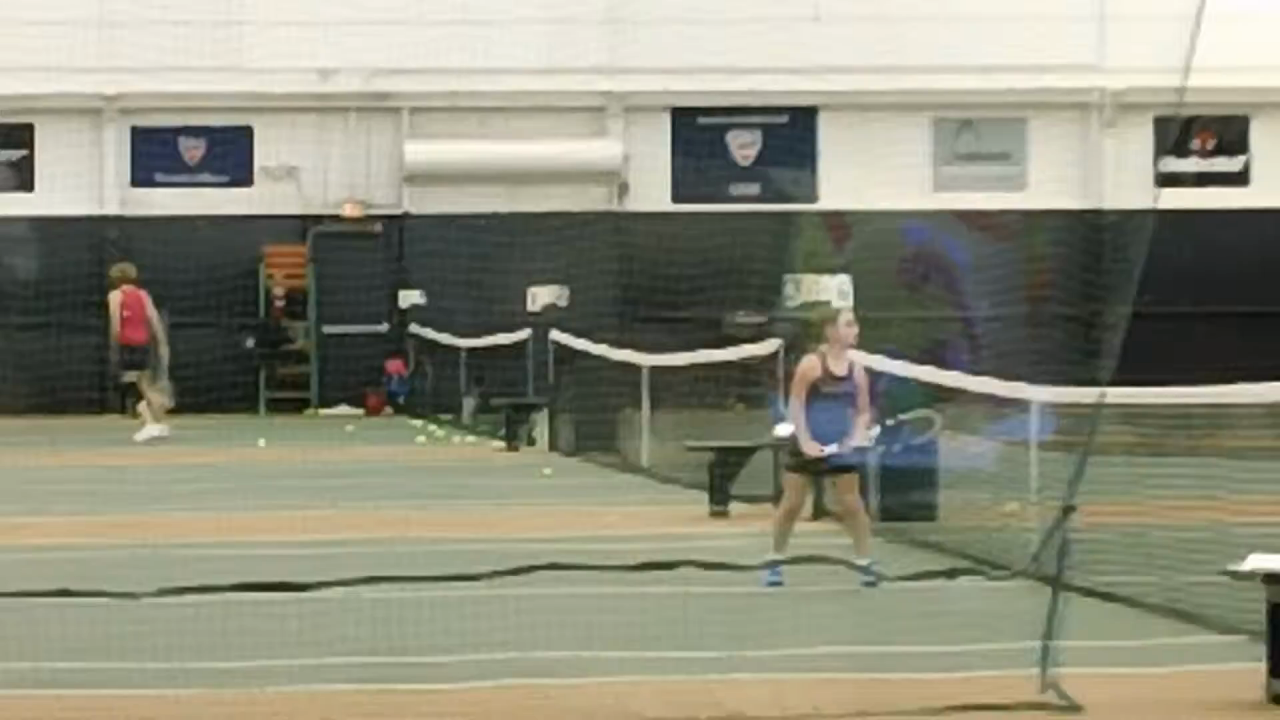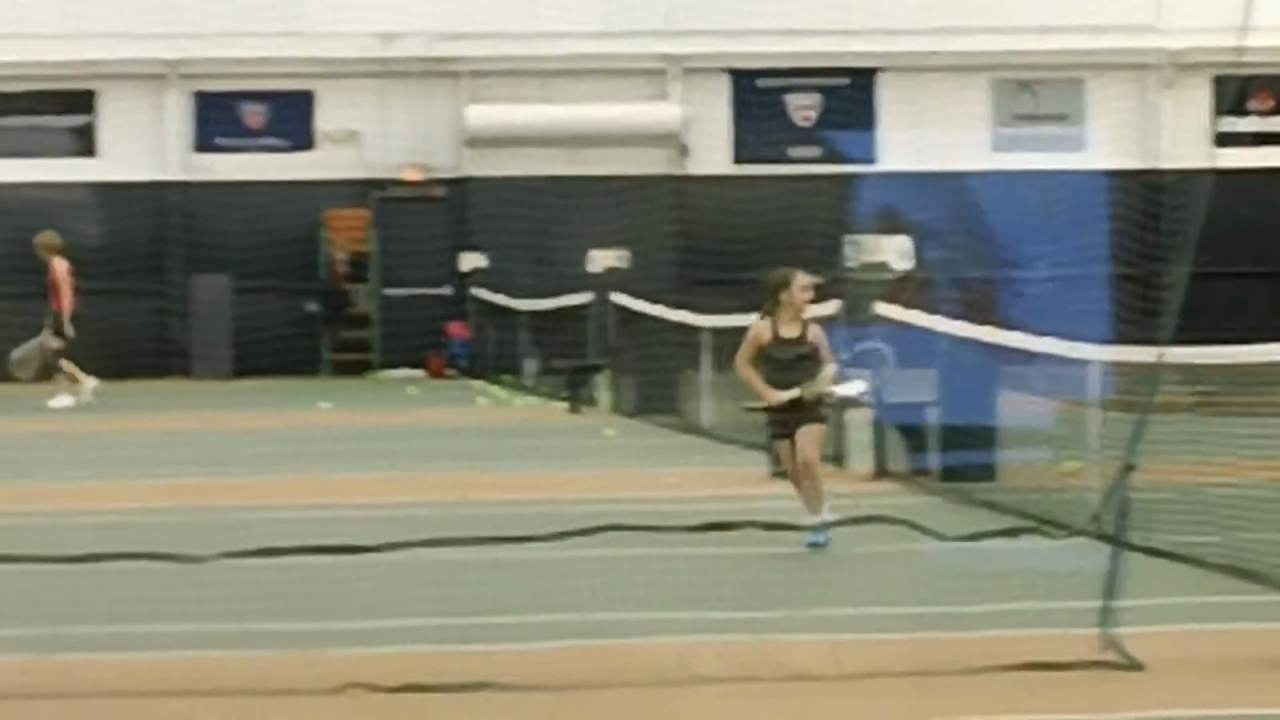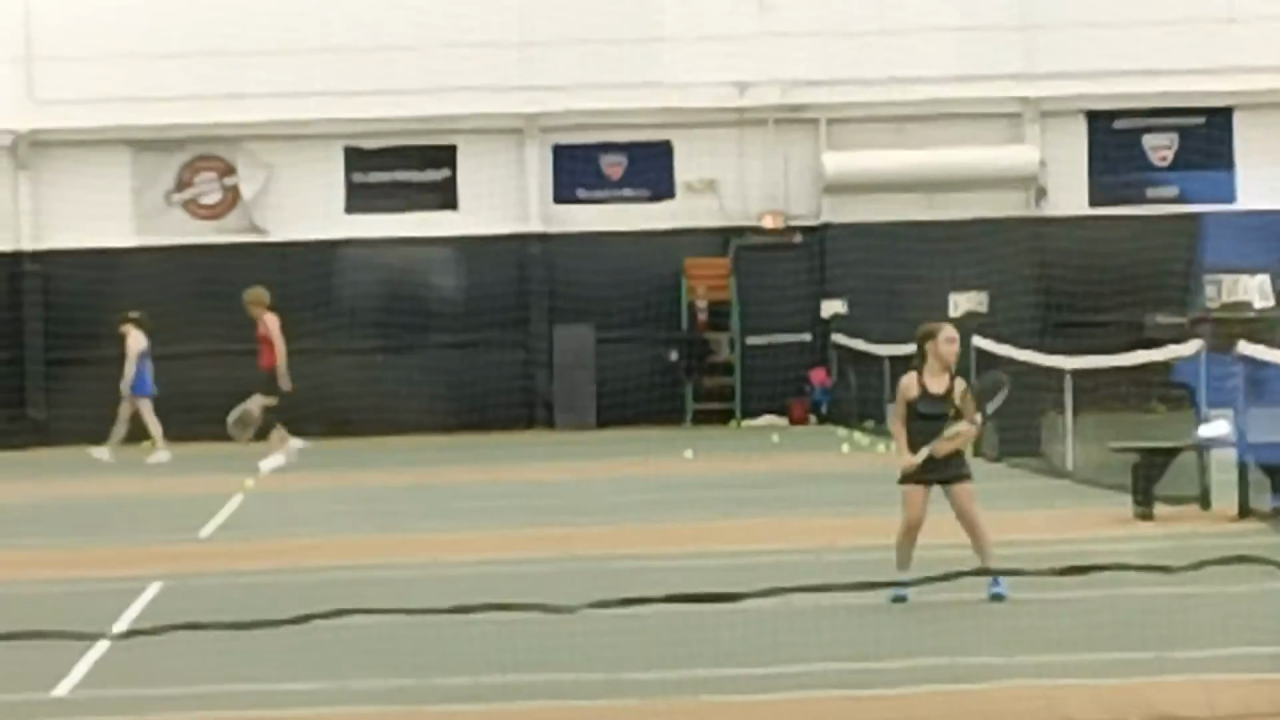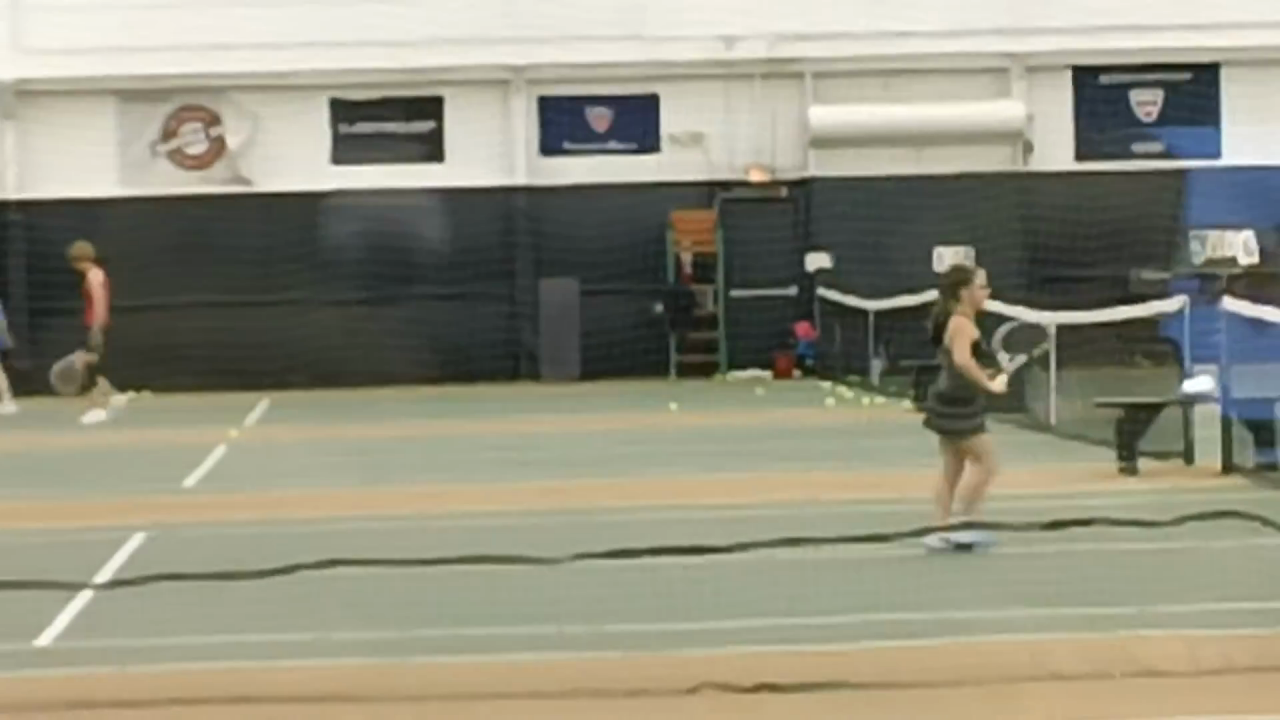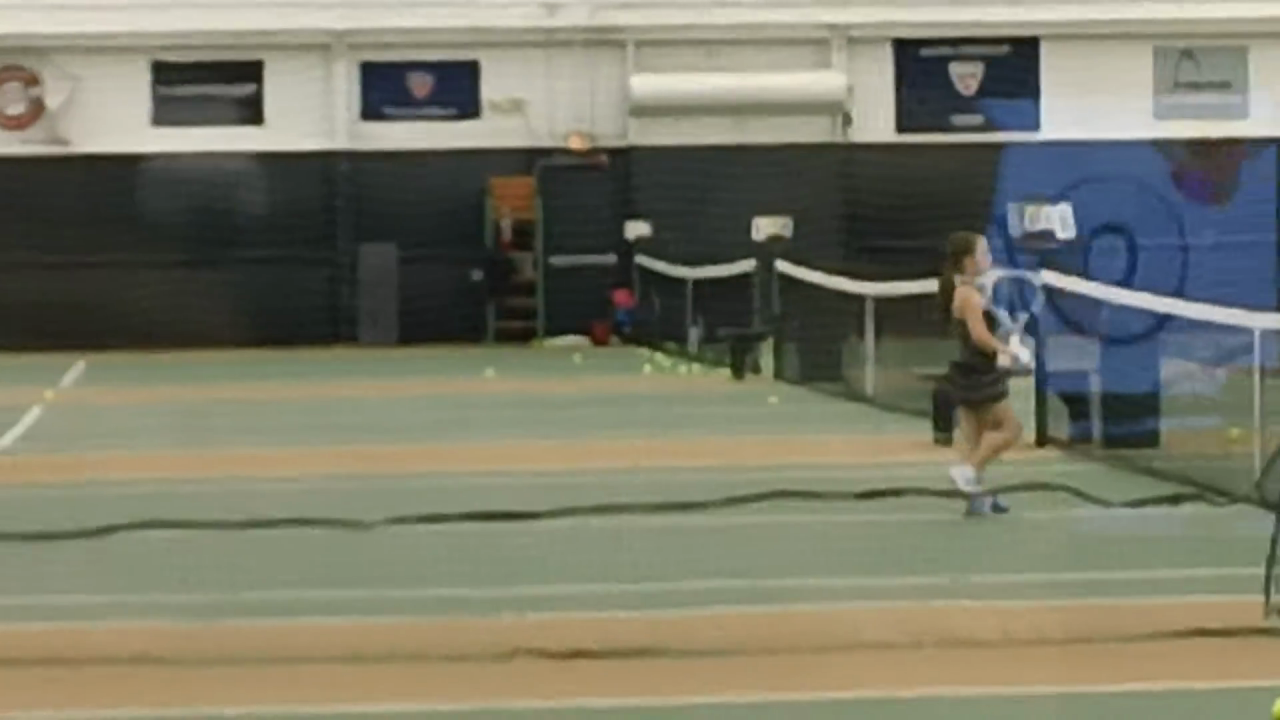
dt=1s
person 1, frame 1
left shoulder: (857, 371)
right shoulder: (811, 364)
left elbow: (863, 411)
right elbow: (795, 405)
left wrist: (857, 436)
right wrist: (805, 441)
left hip: (842, 447)
right hip: (809, 446)
left knee: (852, 505)
right knee: (791, 505)
left ankle: (865, 562)
right ankle: (775, 561)
person 1, frame 2
left shoulder: (813, 332)
right shoulder: (761, 330)
left elbow: (830, 365)
right elbow: (742, 364)
left wrist: (822, 382)
right wrist: (767, 392)
left hip: (809, 406)
right hip: (780, 410)
left knee: (808, 460)
right knee: (793, 468)
left ankle: (820, 519)
right ankle: (819, 518)
person 1, frame 3
left shoulder: (959, 386)
right shoulder: (909, 383)
left elbow: (972, 428)
right elbow: (896, 420)
left wrist: (951, 445)
right wrist: (905, 453)
left hip: (951, 461)
right hip: (918, 463)
left knee: (971, 520)
right knee: (911, 522)
left ankle: (993, 578)
right ankle: (902, 581)
person 1, frame 4
left shoulder: (955, 323)
right shoulder: (962, 324)
right elbow: (962, 361)
left wrist: (987, 375)
right wrist: (989, 384)
left hip: (949, 405)
right hip: (958, 408)
left knee: (953, 470)
right knee: (986, 464)
left ankle: (942, 531)
right ankle: (961, 523)
person 1, frame 5
left shoulder: (961, 293)
right shoulder: (969, 296)
right elbow: (980, 336)
left wrist: (1001, 346)
right wrist: (1007, 351)
left hip: (967, 373)
right hip: (976, 375)
left knee: (972, 436)
right knee: (1010, 427)
left ankle: (978, 498)
right ankle: (967, 471)
